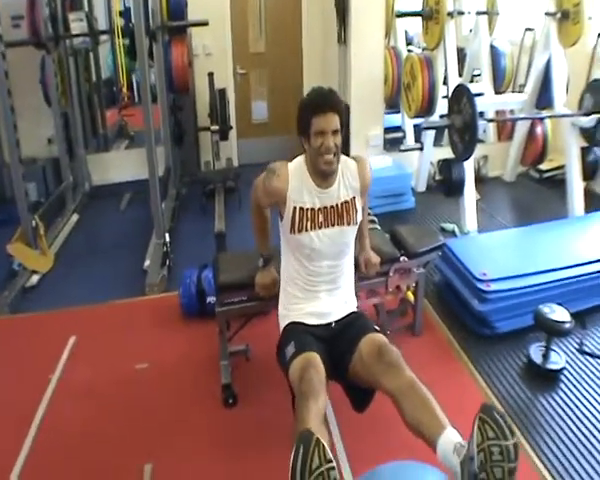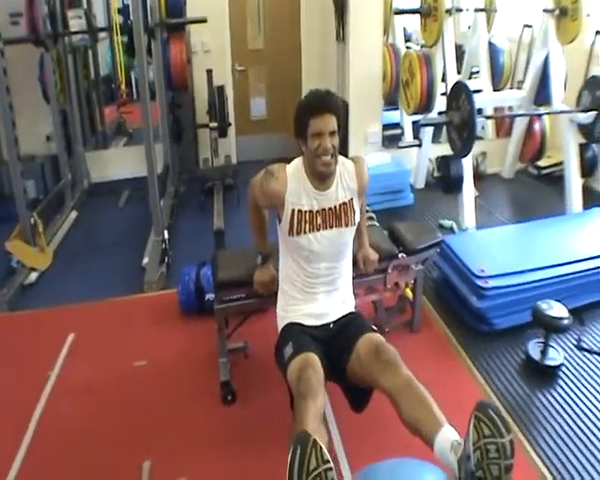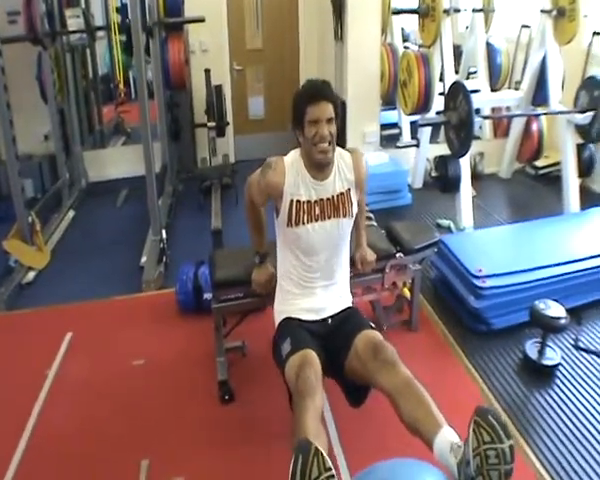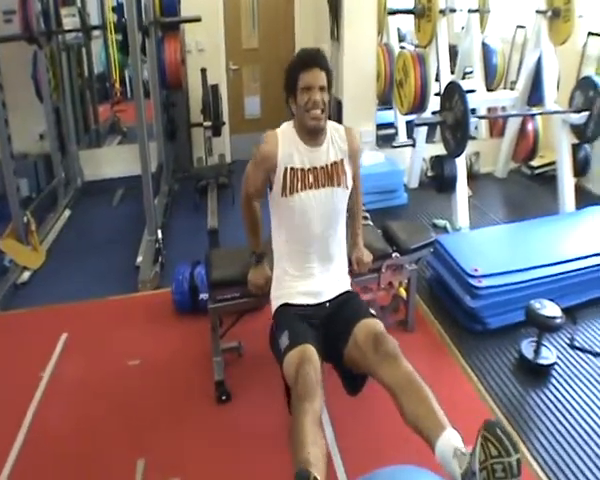
dt=0.2s
person 1, frame 1
left shoulder: (359, 171)
right shoulder: (281, 181)
right elbow: (256, 200)
right wrist: (265, 263)
left hip: (345, 311)
right hip: (301, 319)
left knee: (388, 360)
right knee: (309, 379)
person 1, frame 2
left shoulder: (357, 172)
right shoulder: (279, 183)
right elbow: (253, 198)
right wrist: (264, 261)
left hip: (343, 311)
right hip: (299, 320)
left knee: (386, 359)
right knee: (308, 380)
person 1, frame 3
left shoulder: (354, 165)
right shoulder: (277, 175)
right elbow: (251, 201)
right wrist: (261, 260)
left hip: (340, 306)
right hip: (296, 314)
left knee: (384, 357)
right knee: (307, 378)
person 1, frame 4
left shoulder: (348, 140)
right shoulder: (272, 148)
right elbow: (249, 199)
right wrist: (258, 260)
left hip: (338, 289)
right hip: (293, 298)
left knee: (385, 350)
right knee: (306, 379)
